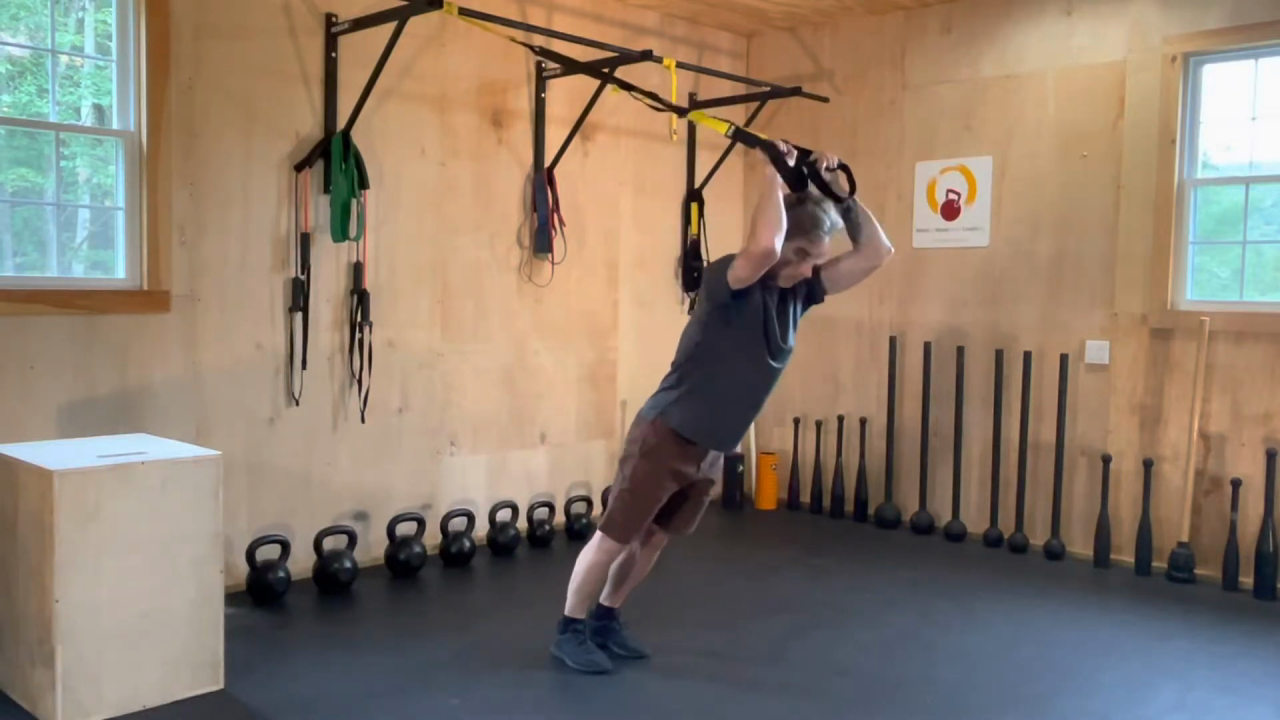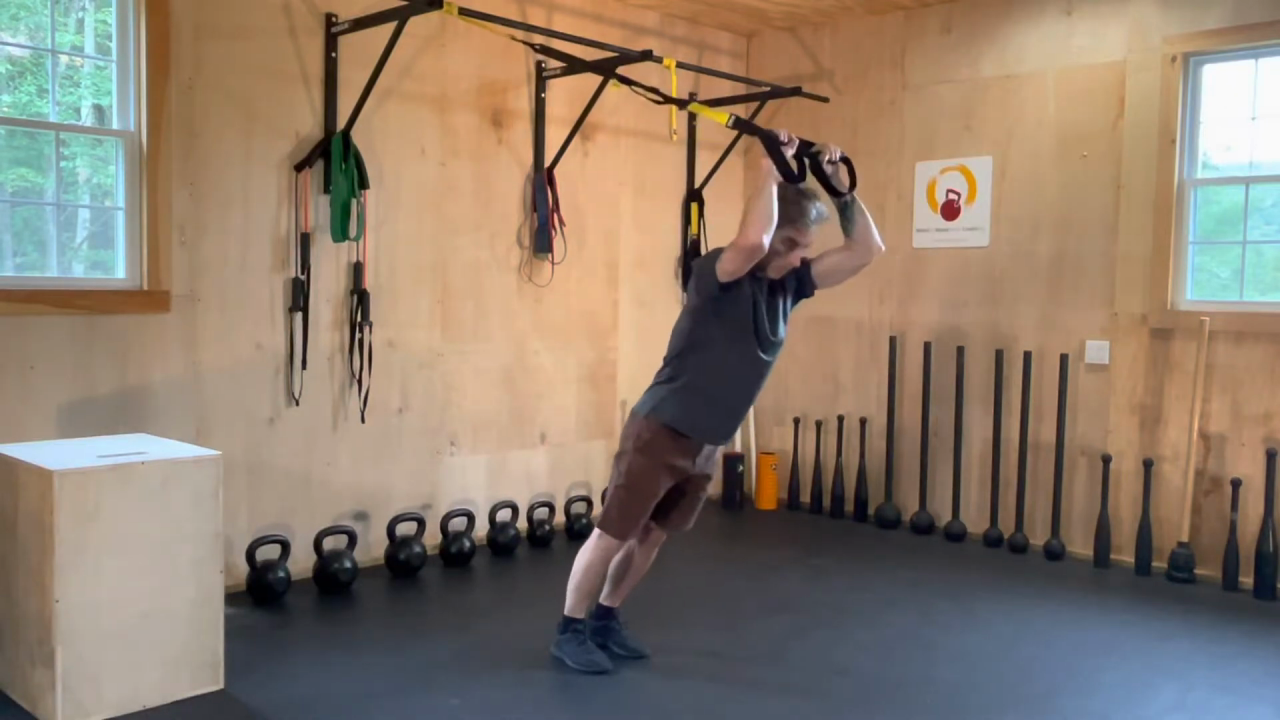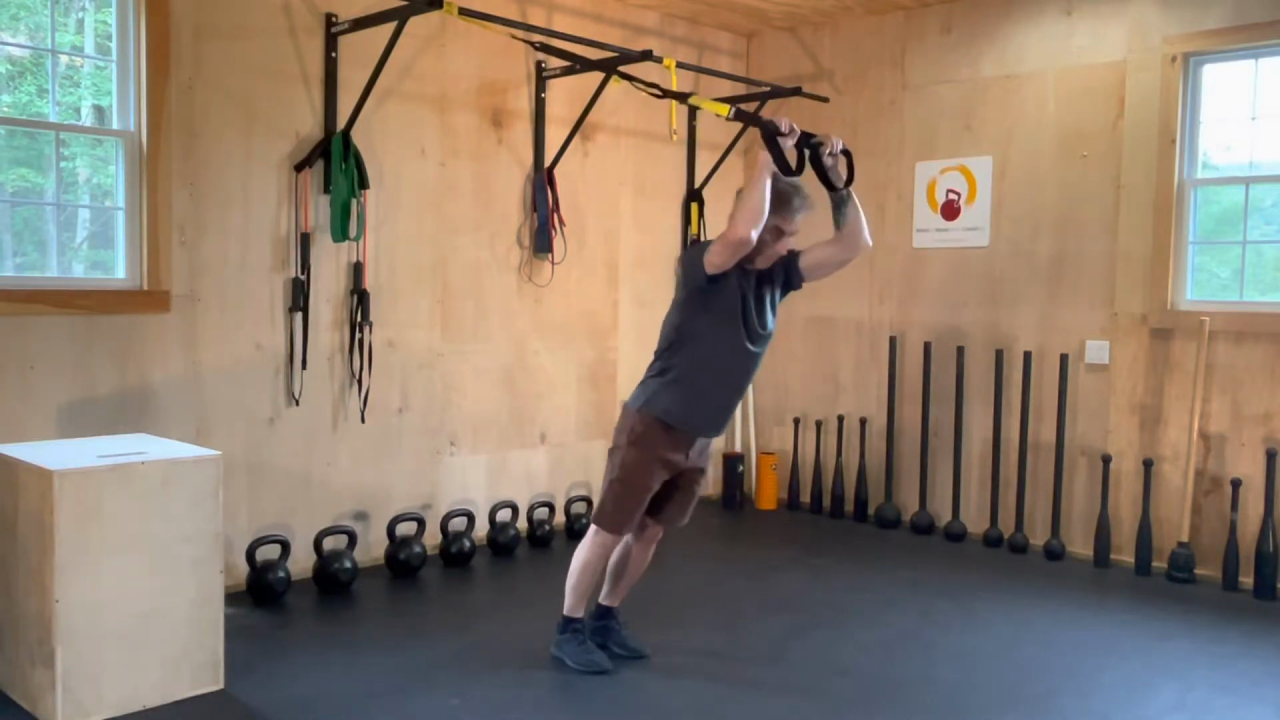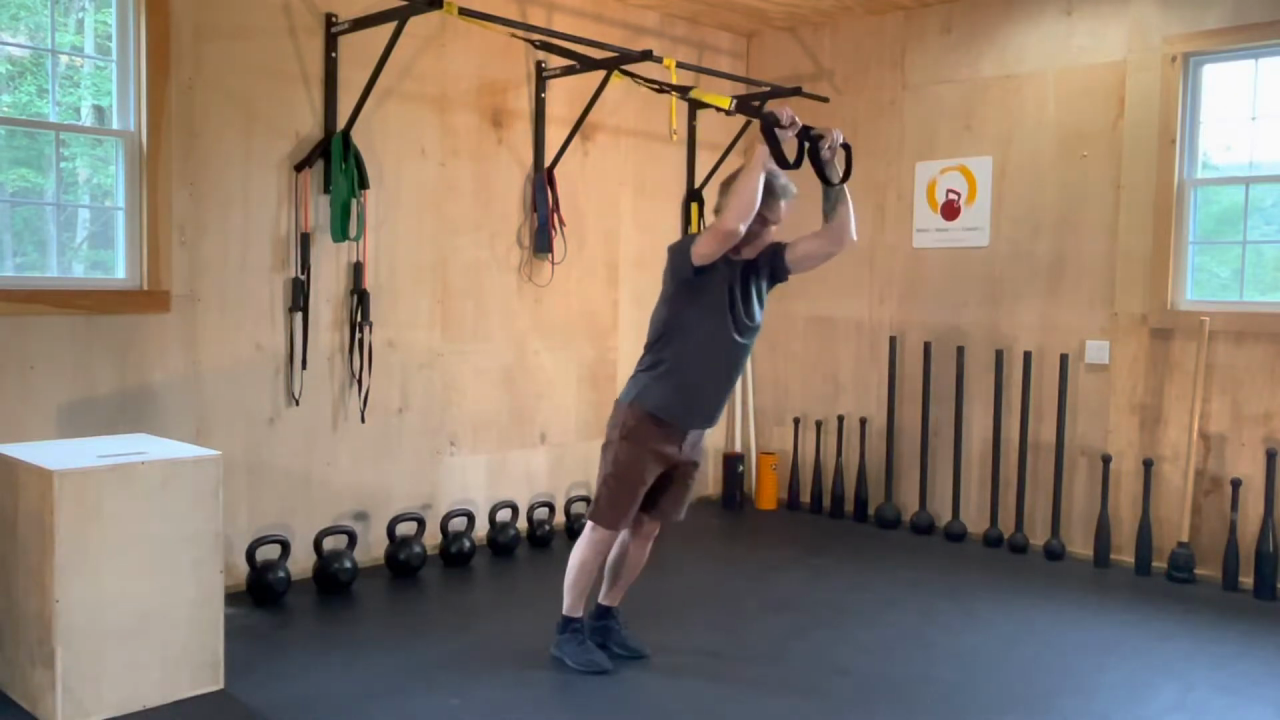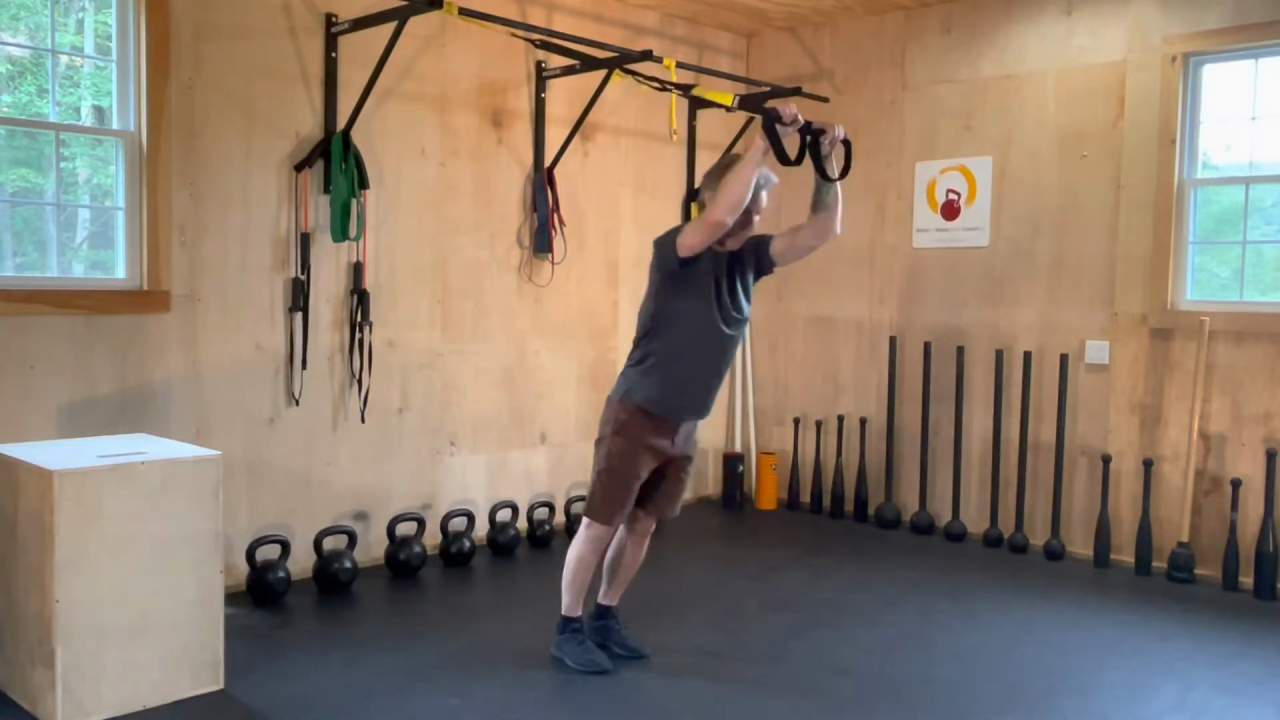
dt=0.1s
person 1, frame 1
left shoulder: (797, 289)
right shoulder: (727, 280)
left elbow: (875, 252)
right elbow: (762, 249)
left wrist: (837, 189)
right wrist: (775, 175)
left hip: (710, 449)
right hip: (664, 436)
left knee: (652, 539)
right knee: (614, 538)
left ankle: (605, 620)
right ankle: (569, 630)
person 1, frame 2
left shoulder: (788, 282)
right shoulder: (716, 272)
left elbow: (866, 249)
right elbow: (752, 242)
left wrist: (837, 182)
right wrist: (773, 166)
left hip: (705, 444)
right hip: (659, 432)
left knee: (650, 537)
right knee: (612, 536)
left ankle: (605, 620)
right ankle: (570, 630)
person 1, frame 3
left shoulder: (776, 274)
right shoulder: (703, 265)
left elbow: (853, 244)
right elbow: (740, 236)
left wrist: (834, 174)
right wrist: (767, 158)
left hip: (699, 438)
right hip: (651, 427)
left knee: (647, 533)
right knee: (607, 532)
left ankle: (604, 620)
right ankle: (568, 630)
person 1, frame 4
left shoulder: (763, 265)
right shoulder: (690, 258)
left elbow: (838, 238)
right elbow: (730, 227)
left wrist: (831, 167)
right wrist: (765, 151)
left hip: (691, 432)
right hip: (644, 422)
left knee: (644, 530)
right knee: (603, 530)
left ankle: (604, 620)
right ankle: (569, 630)
person 1, frame 5
left shoulder: (747, 259)
right shoulder: (675, 252)
left elbow: (822, 229)
right elbow: (716, 216)
left wrist: (825, 161)
right wrist: (762, 142)
left hip: (684, 425)
right hip: (636, 418)
left knee: (641, 526)
right knee: (599, 527)
left ankle: (604, 620)
right ankle: (567, 630)
